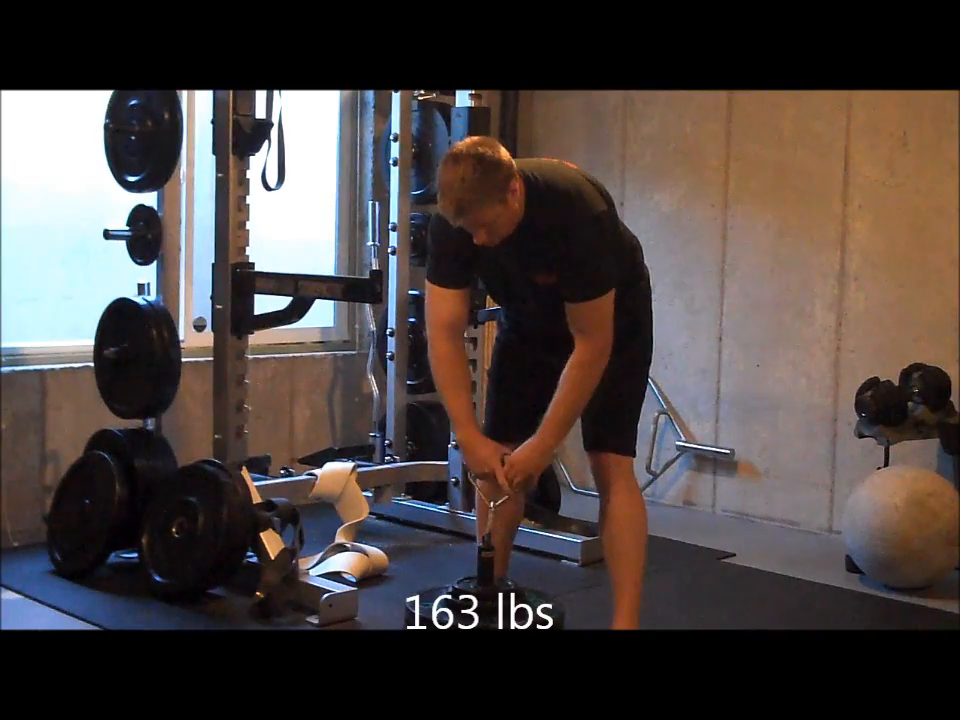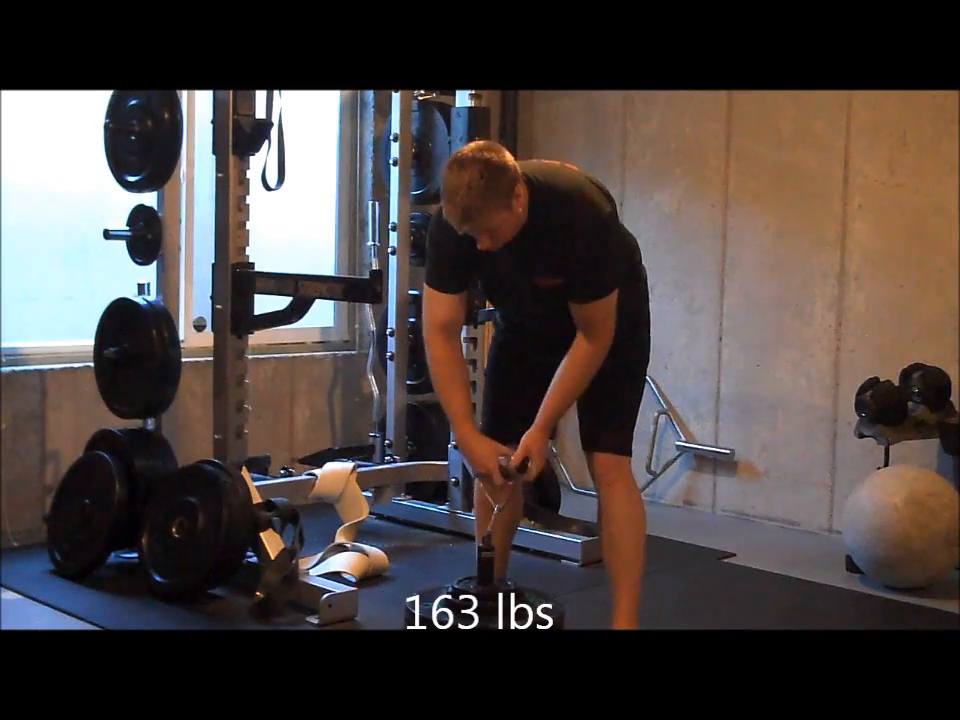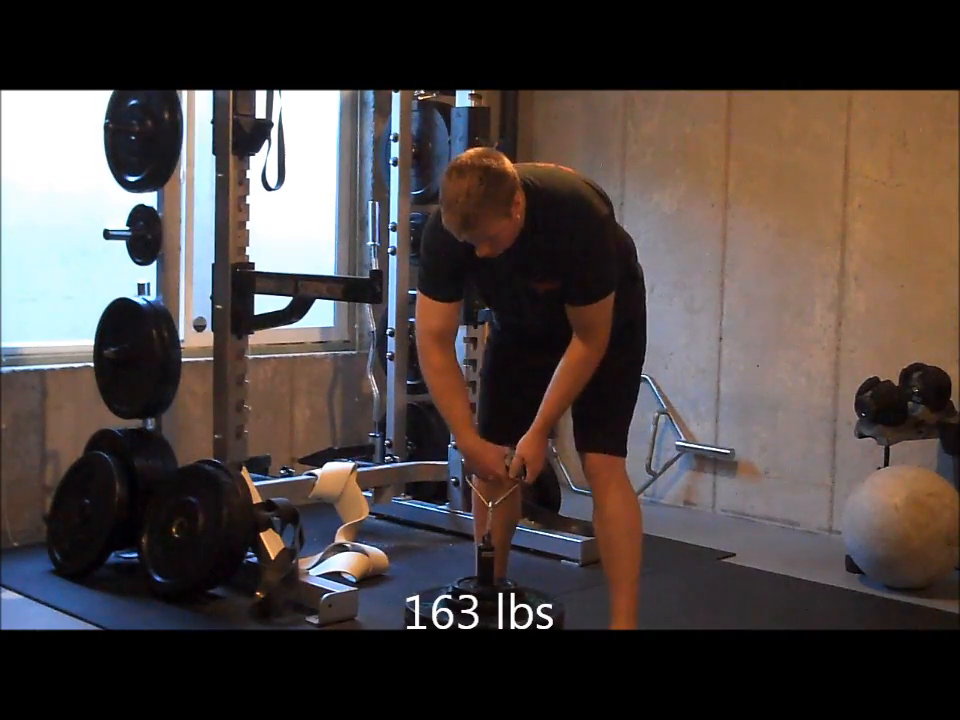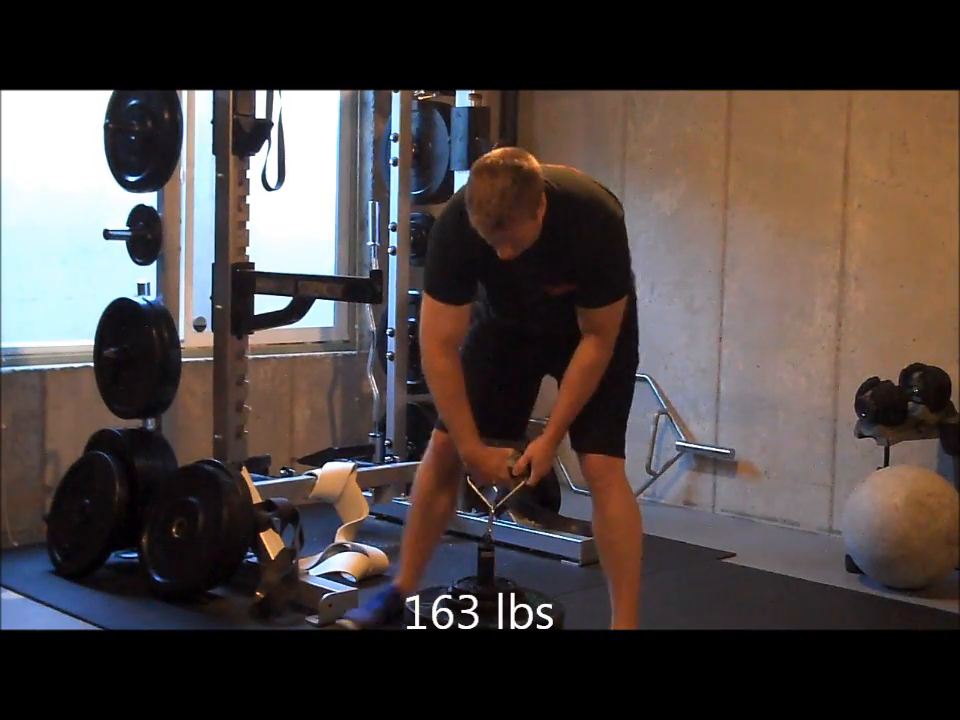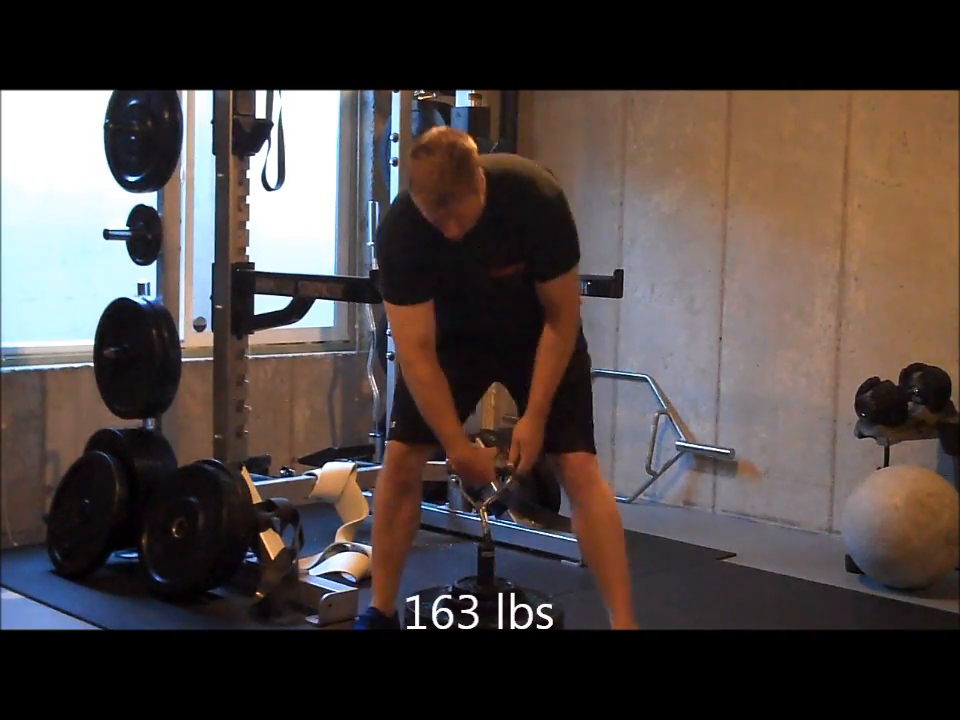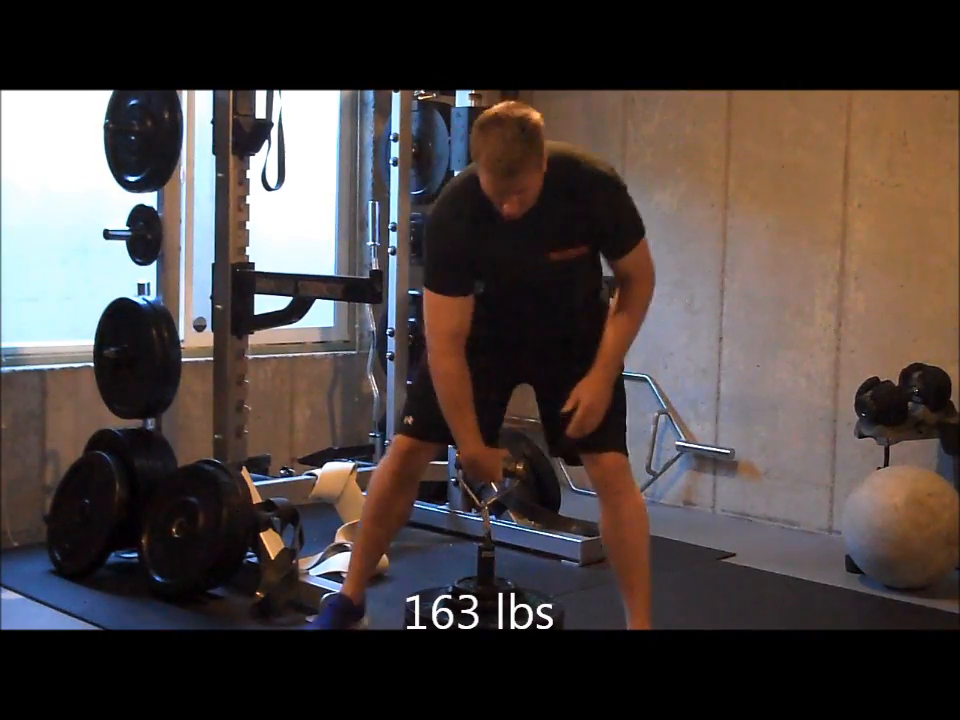
dt=0.4s
person 1, frame 1
left shoulder: (579, 212)
right shoulder: (452, 221)
left elbow: (591, 345)
right elbow: (444, 333)
left wrist: (544, 443)
right wrist: (468, 436)
left hip: (609, 321)
right hip: (527, 323)
left knee: (611, 466)
right knee: (496, 461)
left ankle: (626, 622)
person 1, frame 2
left shoulder: (582, 213)
right shoulder: (451, 224)
left elbow: (594, 335)
right elbow: (441, 332)
left wrist: (541, 427)
right wrist: (467, 435)
left hip: (604, 320)
right hip: (523, 323)
left knee: (608, 465)
right knee: (495, 462)
left ankle: (626, 622)
person 1, frame 3
left shoulder: (579, 216)
right shoulder: (446, 229)
left elbow: (590, 338)
right elbow: (434, 342)
left wrist: (539, 431)
right wrist: (470, 442)
left hip: (602, 320)
right hip: (519, 323)
left knee: (602, 464)
right knee: (493, 461)
left ankle: (625, 621)
person 1, frame 4
left shoulder: (594, 220)
right shoulder: (455, 225)
left elbow: (598, 338)
right elbow: (439, 346)
left wrist: (550, 437)
right wrist: (471, 448)
left hip: (590, 325)
right hip: (505, 321)
left knee: (601, 468)
right knee: (446, 449)
left ankle: (625, 623)
right ankle: (400, 595)
person 1, frame 5
left shoulder: (534, 197)
right shoulder: (400, 227)
left elbow: (562, 313)
right elbow: (415, 350)
left wrist: (535, 417)
right wrist: (457, 447)
left hip: (537, 332)
right hip: (452, 334)
left knee: (577, 465)
right knee: (401, 458)
left ankle: (624, 623)
right ankle: (381, 613)
person 1, frame 6
left shoulder: (593, 186)
right shoulder: (453, 214)
left elbow: (638, 278)
right elbow: (447, 342)
left wrist: (604, 374)
right wrist: (471, 447)
left hip: (573, 334)
right hip: (485, 331)
left knee: (611, 470)
right knee: (407, 453)
left ankle: (640, 626)
right ankle: (348, 599)
